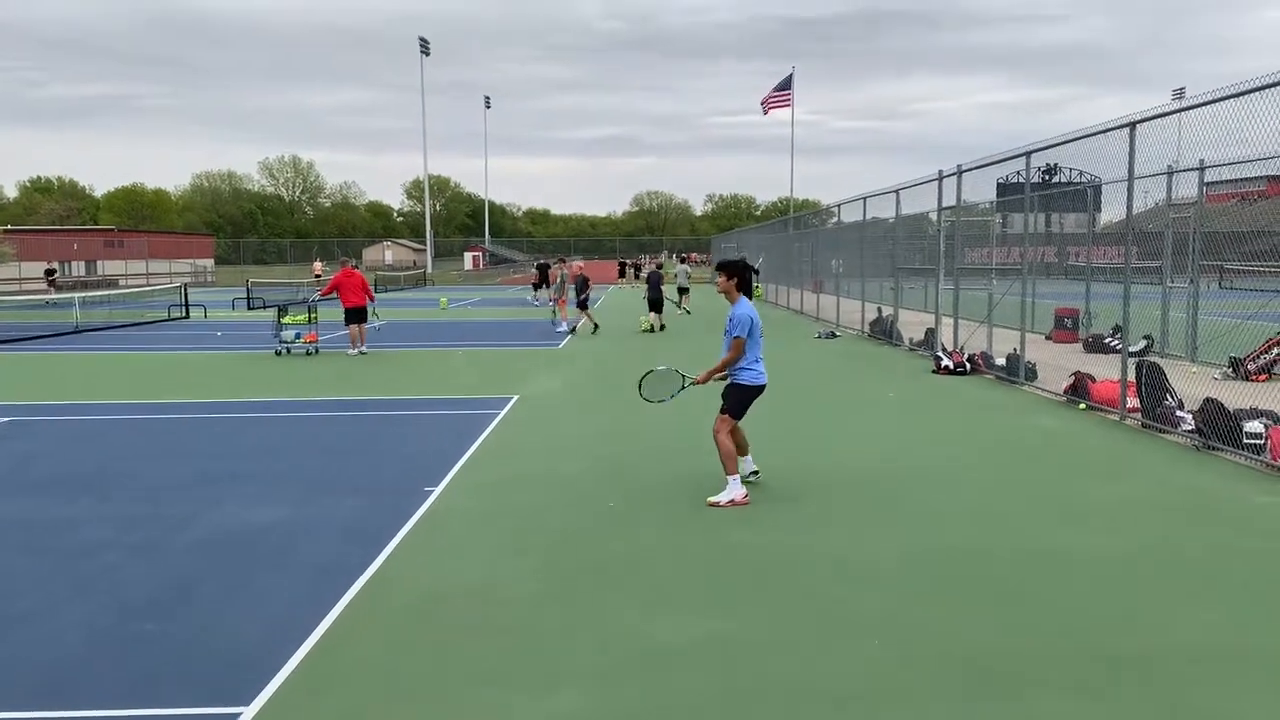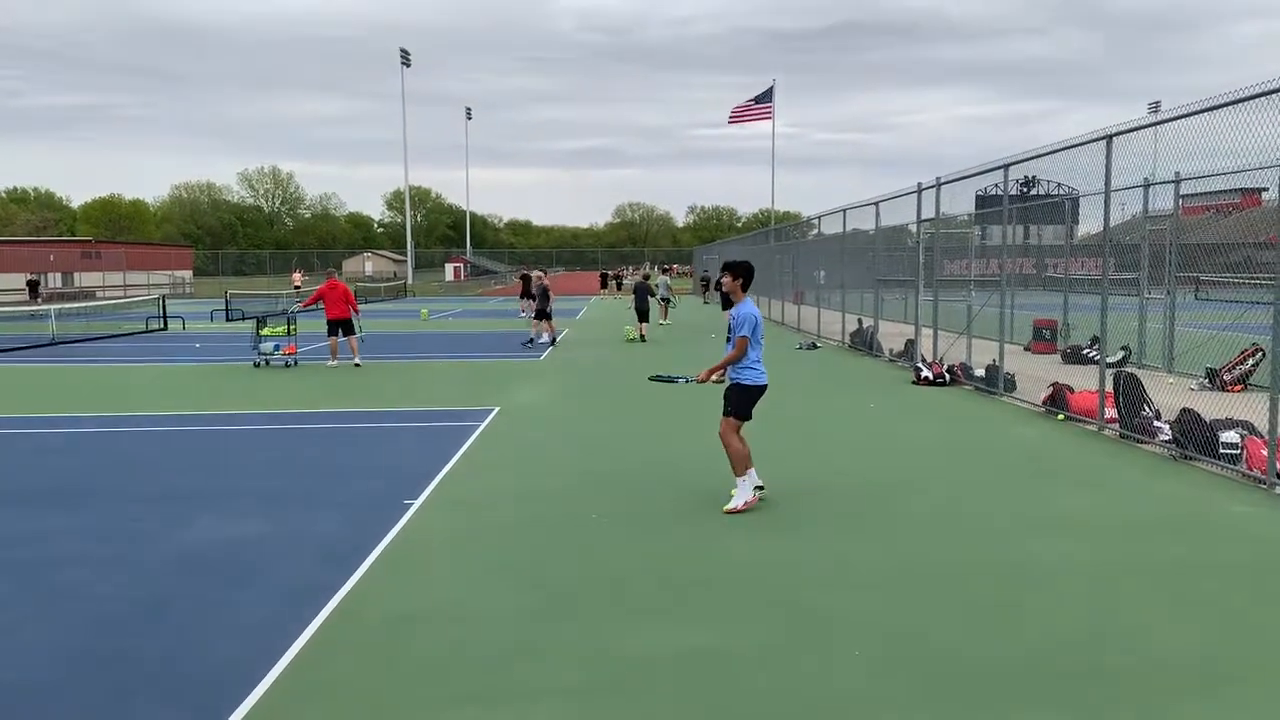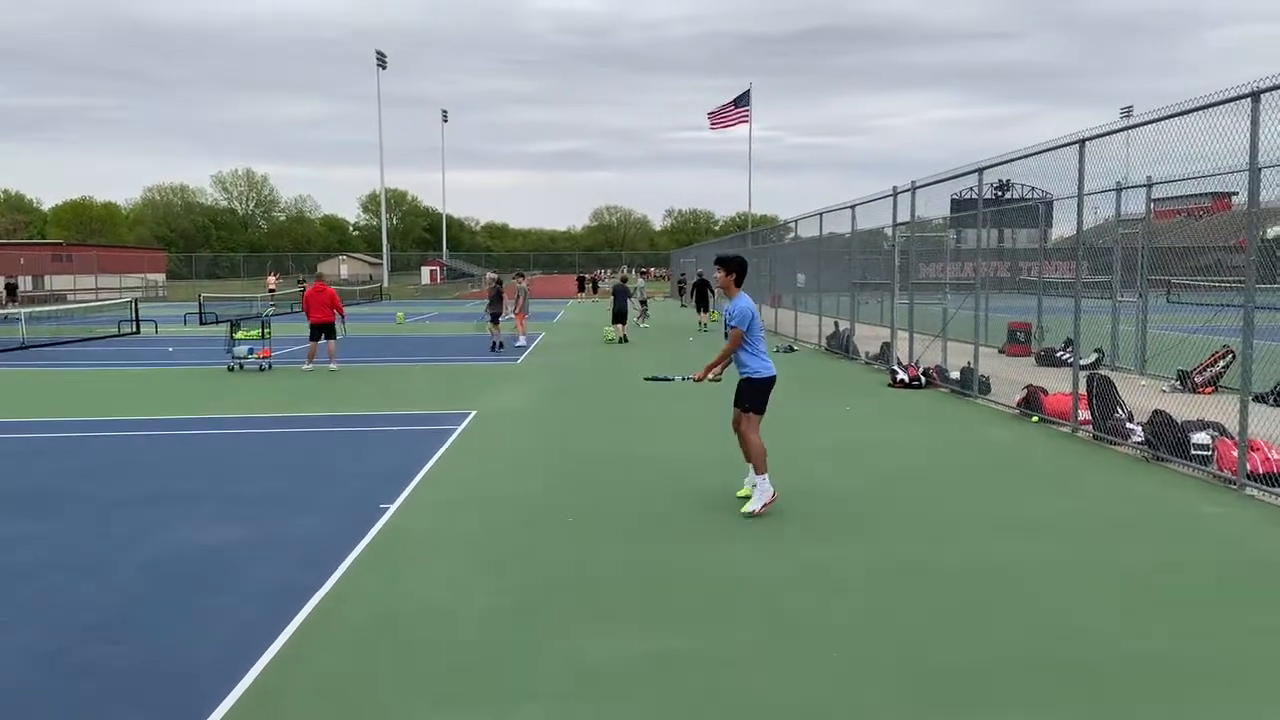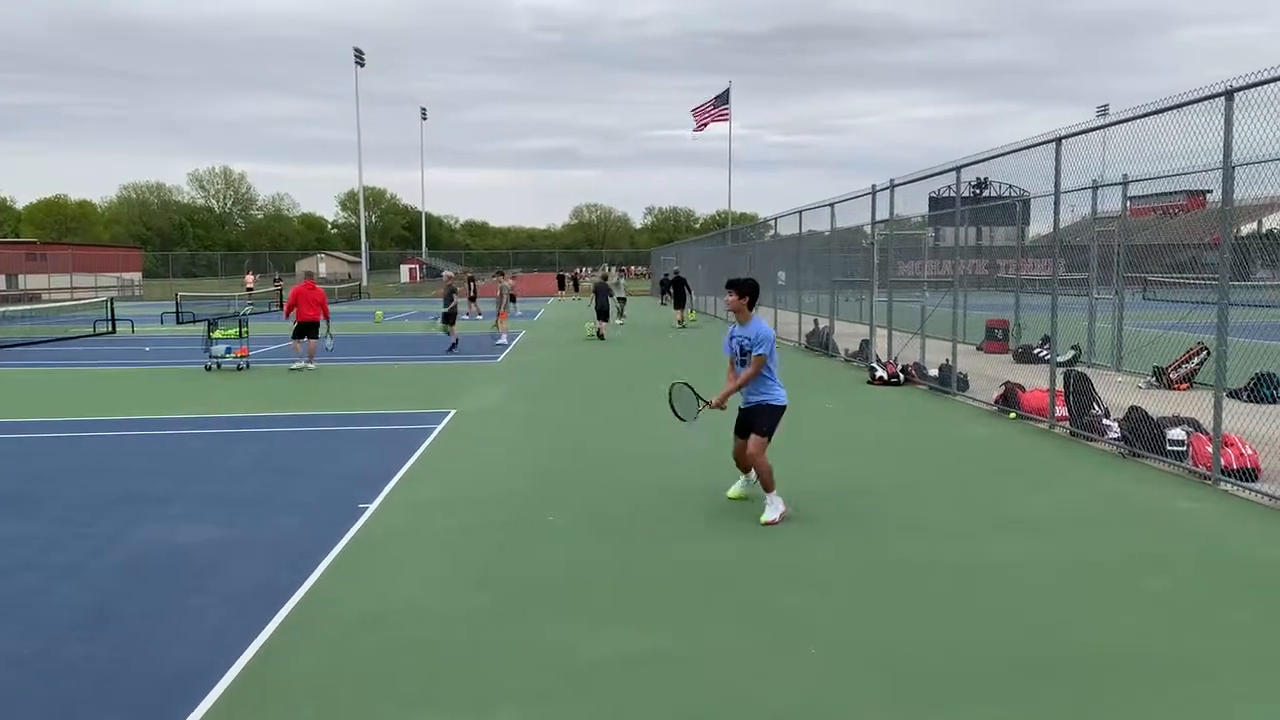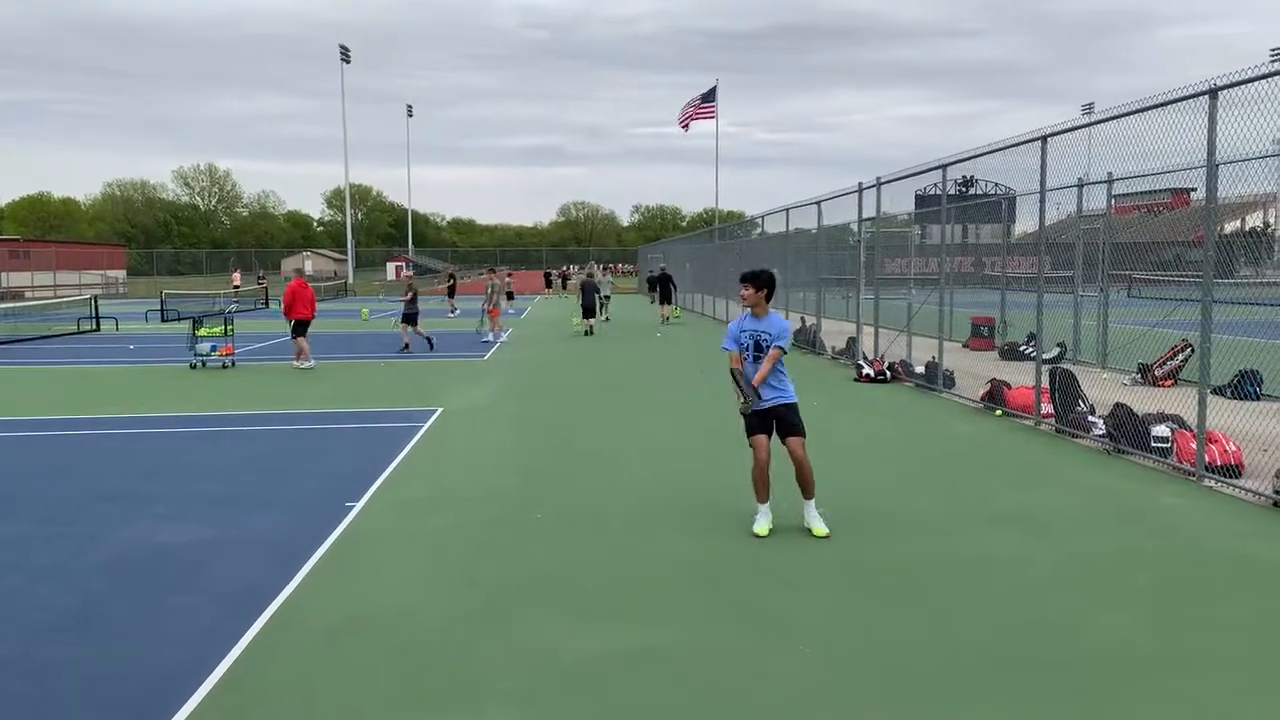
dt=0.4s
person 1, frame 1
left shoulder: (742, 313)
right shoulder: (737, 308)
left elbow: (735, 354)
left wrist: (709, 373)
right wrist: (724, 371)
left hip: (746, 380)
right hip: (744, 377)
left knee: (720, 429)
right knee: (730, 424)
left ankle: (736, 489)
right ankle: (747, 466)
person 1, frame 2
left shoulder: (746, 313)
right shoulder: (737, 309)
left elbow: (739, 352)
left wrist: (711, 371)
right wrist: (722, 371)
left hip: (749, 381)
right hip: (741, 380)
left knee: (726, 431)
right knee: (732, 432)
left ankle: (745, 489)
right ankle: (752, 483)
person 1, frame 3
left shoulder: (742, 306)
right shoulder: (731, 305)
left elbow: (732, 345)
left wrist: (707, 369)
right wrist: (720, 368)
left hip: (758, 375)
right hip: (748, 374)
left knee: (749, 429)
right knee: (738, 425)
left ankle: (764, 488)
right ankle: (755, 478)
person 1, frame 4
left shoulder: (763, 331)
right shoulder: (732, 332)
left elbow: (753, 371)
right elbow: (733, 368)
left wrist: (724, 395)
right wrist: (725, 396)
left hip: (771, 401)
right hip: (749, 401)
left knee: (755, 452)
right knee: (739, 453)
left ankle: (774, 502)
right ankle: (748, 478)
person 1, frame 5
left shoulder: (782, 326)
right shoulder: (736, 327)
left elbow: (769, 364)
right elbow: (736, 365)
left hip: (782, 400)
right hip: (755, 404)
left knee: (799, 456)
right knee: (761, 459)
left ankle: (810, 513)
right ankle: (763, 513)
